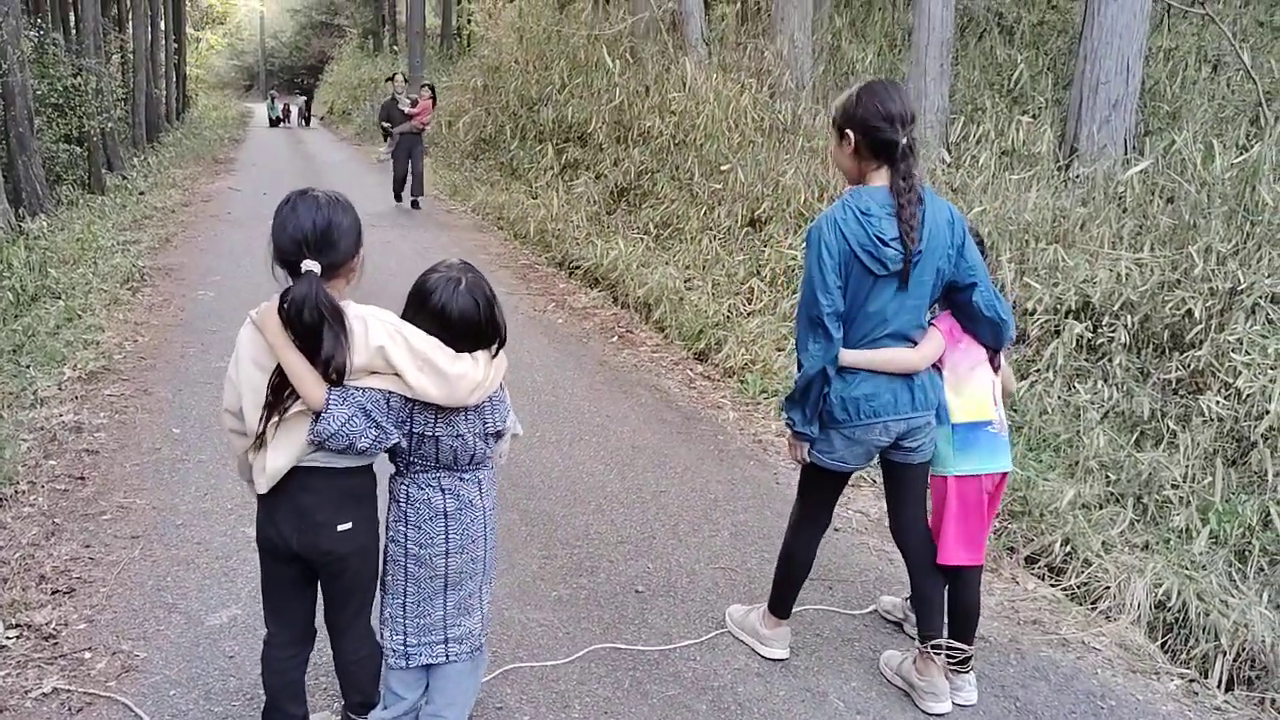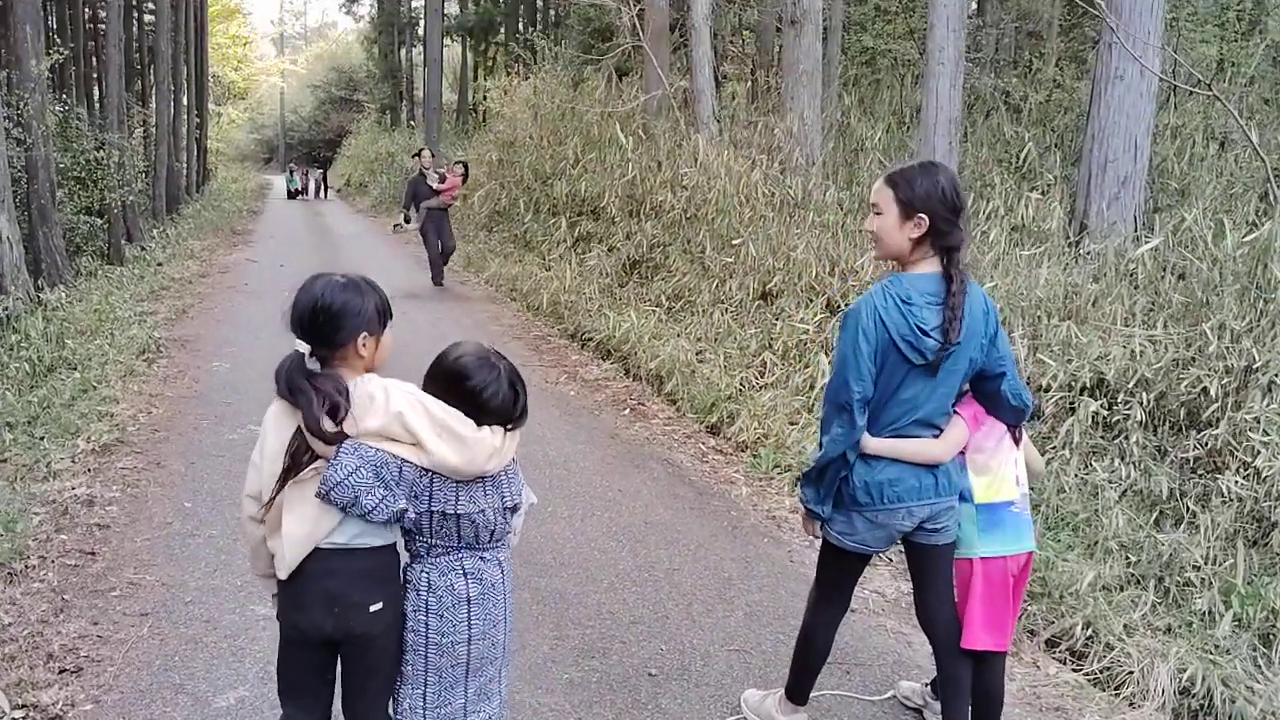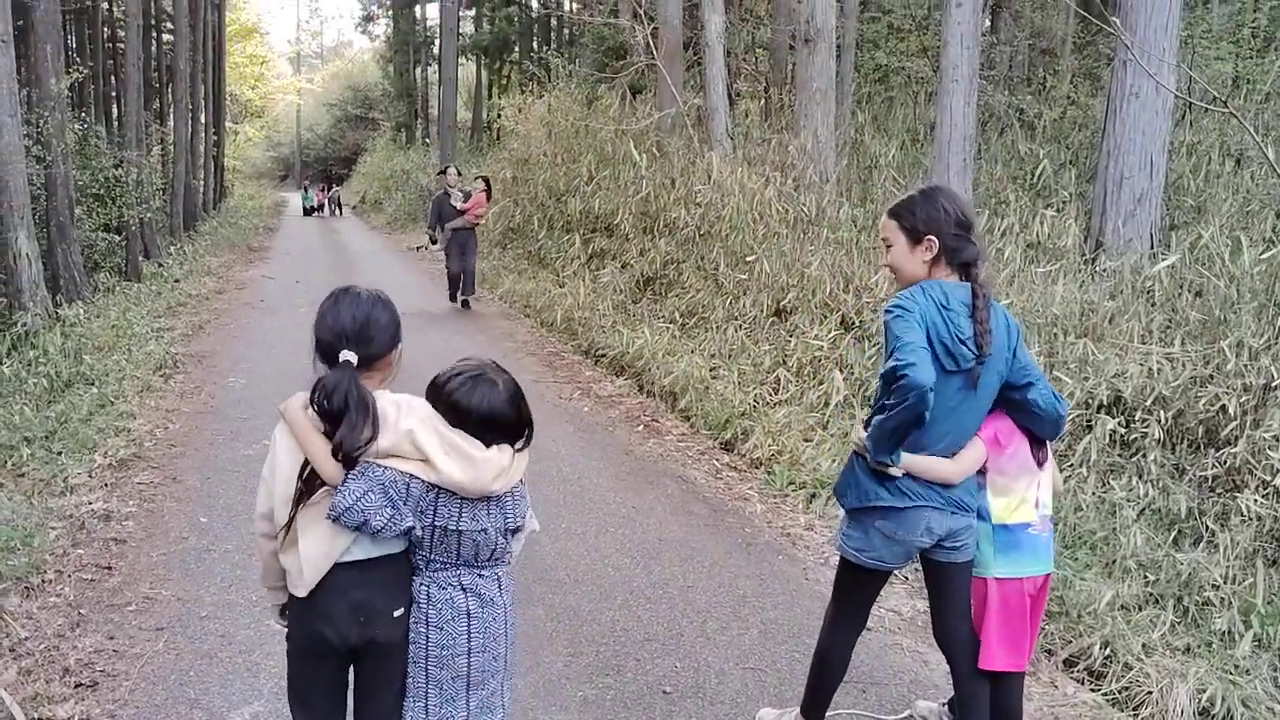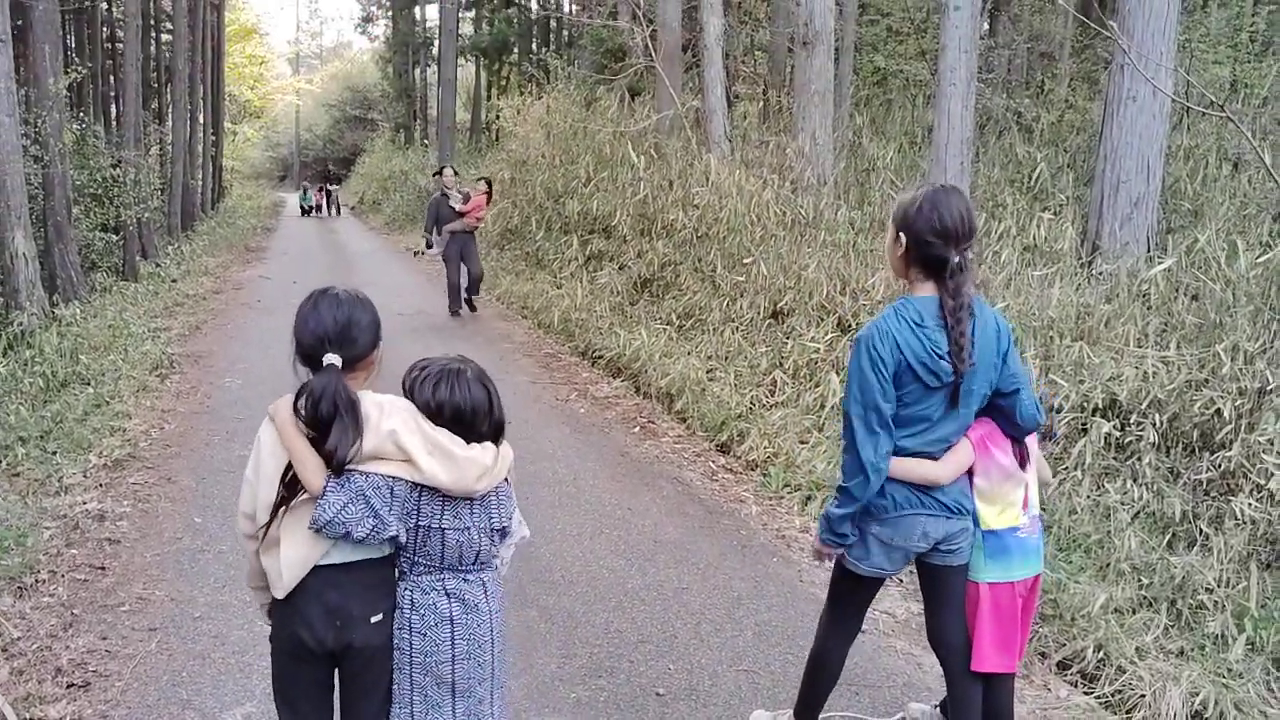
dt=0.7s
person 1, frame 1
left shoulder: (835, 225)
right shoulder: (943, 218)
left elbow: (820, 333)
right elbow: (983, 308)
left wrist: (801, 416)
right wrist: (997, 349)
left hip: (850, 406)
right hip: (915, 402)
left knee: (810, 516)
right knee: (913, 524)
left ankle: (773, 624)
right ankle: (930, 667)
person 1, frame 2
left shoulder: (872, 310)
right shoulder: (976, 304)
left elbow: (844, 416)
right elbow: (1010, 397)
left wrist: (817, 494)
left hip: (872, 490)
right hip: (939, 487)
left knee: (829, 602)
right knee: (940, 612)
person 1, frame 3
left shoulder: (911, 307)
right shoulder: (999, 321)
left elbow: (914, 382)
right elbow: (1047, 409)
left wrist: (880, 441)
left hip: (892, 504)
right hip: (958, 505)
left knee: (844, 618)
right knee: (957, 630)
person 1, frame 4
left shoulder: (883, 335)
right shoulder: (991, 325)
left elbow: (867, 445)
right elbow: (1025, 417)
left wrist: (836, 524)
left hip: (888, 511)
right hip: (953, 508)
left knee: (840, 623)
right knee: (953, 635)
person 2, frame 1
left shoulder: (257, 329)
right shoulder: (374, 332)
left elbow: (235, 419)
right elbow: (462, 380)
right wrist: (494, 360)
left hip: (278, 504)
right hip: (345, 502)
left knee: (285, 630)
right knee: (351, 625)
person 2, frame 2
left shoulder: (286, 408)
right shoulder: (394, 404)
left elbow: (256, 505)
right elbow: (478, 452)
left wrist: (273, 580)
right wrist: (506, 435)
left hip: (303, 581)
right hip: (371, 582)
person 2, frame 3
right shoulder: (408, 419)
left elbow: (269, 522)
right elbow: (486, 472)
left wrist: (279, 595)
right wrist: (515, 453)
left hip: (316, 596)
right hip: (386, 592)
person 2, frame 4
left shoulder: (278, 424)
right shoulder: (391, 420)
left elbow: (253, 522)
right elbow: (469, 472)
left wrist: (266, 594)
right wrist: (500, 453)
left hip: (299, 599)
right hip: (369, 595)
person 3, frame 1
left shoulder: (398, 395)
right shoulder: (493, 395)
left elbow: (323, 400)
right elbow: (497, 450)
left wrist: (275, 334)
left hip: (414, 521)
right hip: (471, 525)
left knee: (407, 619)
right knee: (462, 619)
person 3, frame 2
left shoulder: (414, 471)
right shoulder: (504, 467)
left elbow: (338, 458)
right elbow: (510, 529)
left hip: (434, 606)
right hip: (490, 603)
person 3, frame 3
left shoulder: (421, 486)
right shoulder: (511, 483)
left elbow: (338, 475)
left wrist: (296, 415)
left hip: (436, 619)
right hip: (490, 616)
person 3, frame 4
left shoulder: (403, 489)
right shoulder: (495, 485)
left elbow: (322, 486)
right elbow: (503, 546)
left wrist: (283, 418)
left hip: (423, 622)
right hip: (479, 616)
person 4, frame 1
left shoulder: (947, 324)
left elbow: (915, 360)
right elbow: (1008, 385)
left wrist: (842, 355)
left hip: (964, 457)
right hip: (992, 451)
left knee: (962, 559)
right knee: (948, 542)
left ankle: (959, 671)
right ankle: (920, 609)
person 4, frame 2
left shoulder: (971, 409)
left elbow: (941, 451)
right elbow: (1037, 467)
left wrist: (871, 444)
left hip: (987, 542)
right hip: (1015, 537)
left knee: (985, 642)
right knee: (974, 625)
person 4, frame 3
left shoulder: (994, 427)
left elbow: (952, 472)
right elbow: (1056, 484)
left hip: (1004, 559)
right hip: (1036, 555)
left knee: (1002, 661)
right knee: (989, 647)
person 4, frame 4
left shoulder: (980, 432)
left elbow: (940, 473)
right elbow: (1045, 476)
left hip: (994, 562)
right hip: (1026, 554)
left knee: (994, 662)
right knee: (983, 649)
